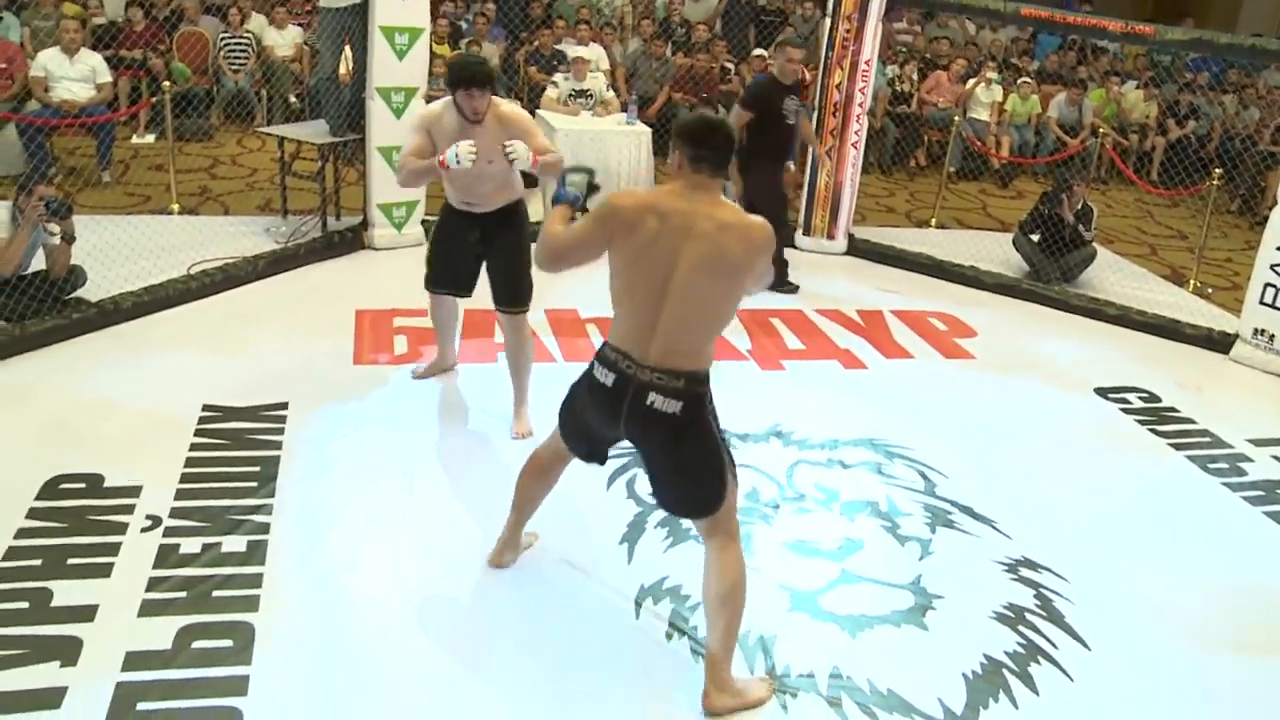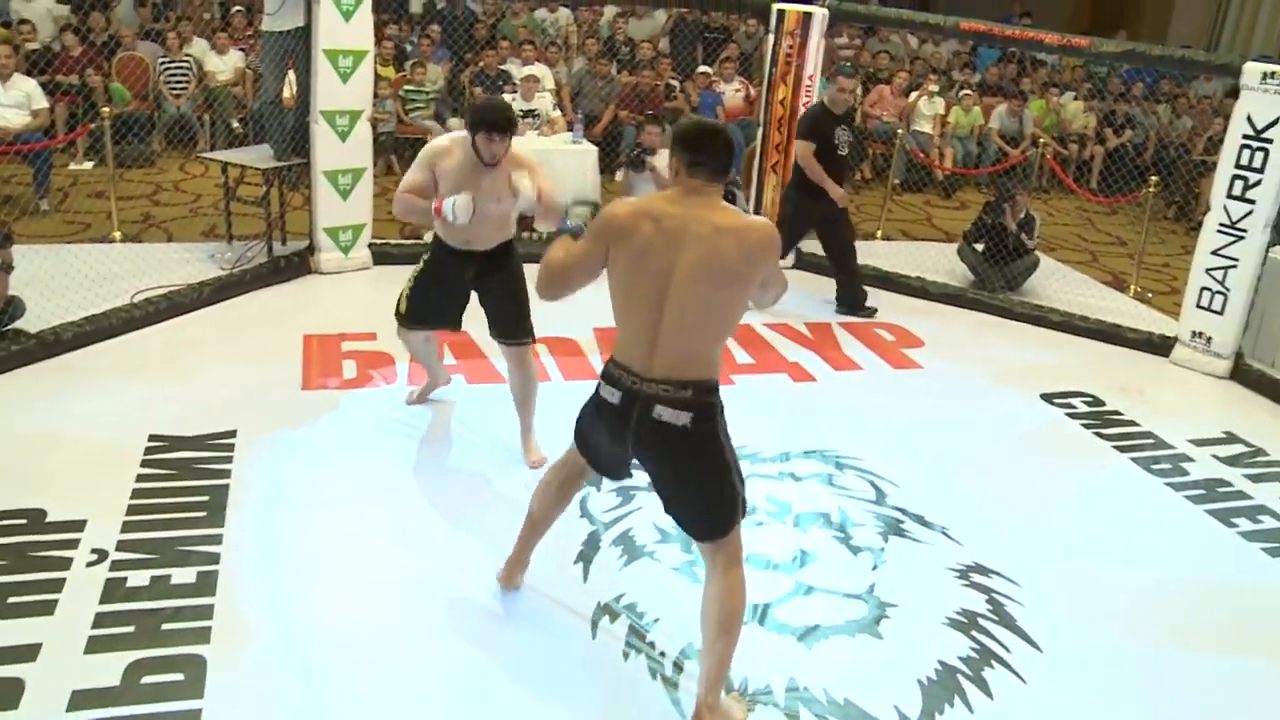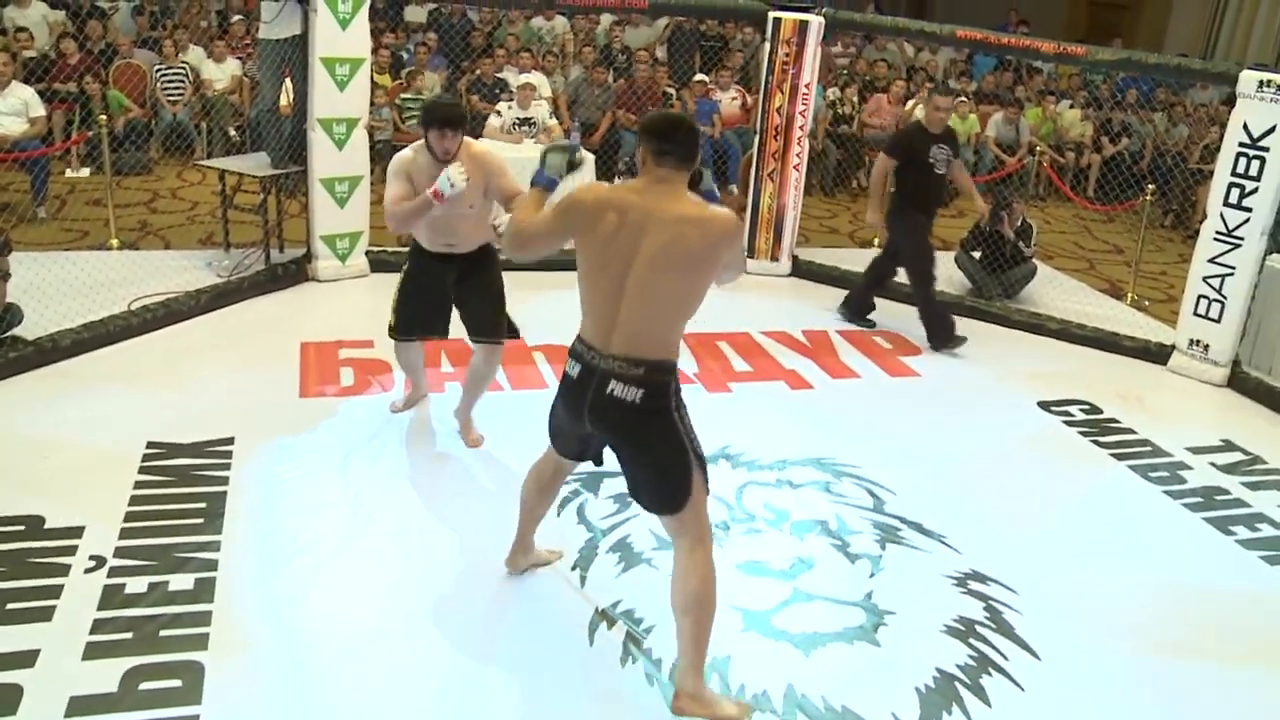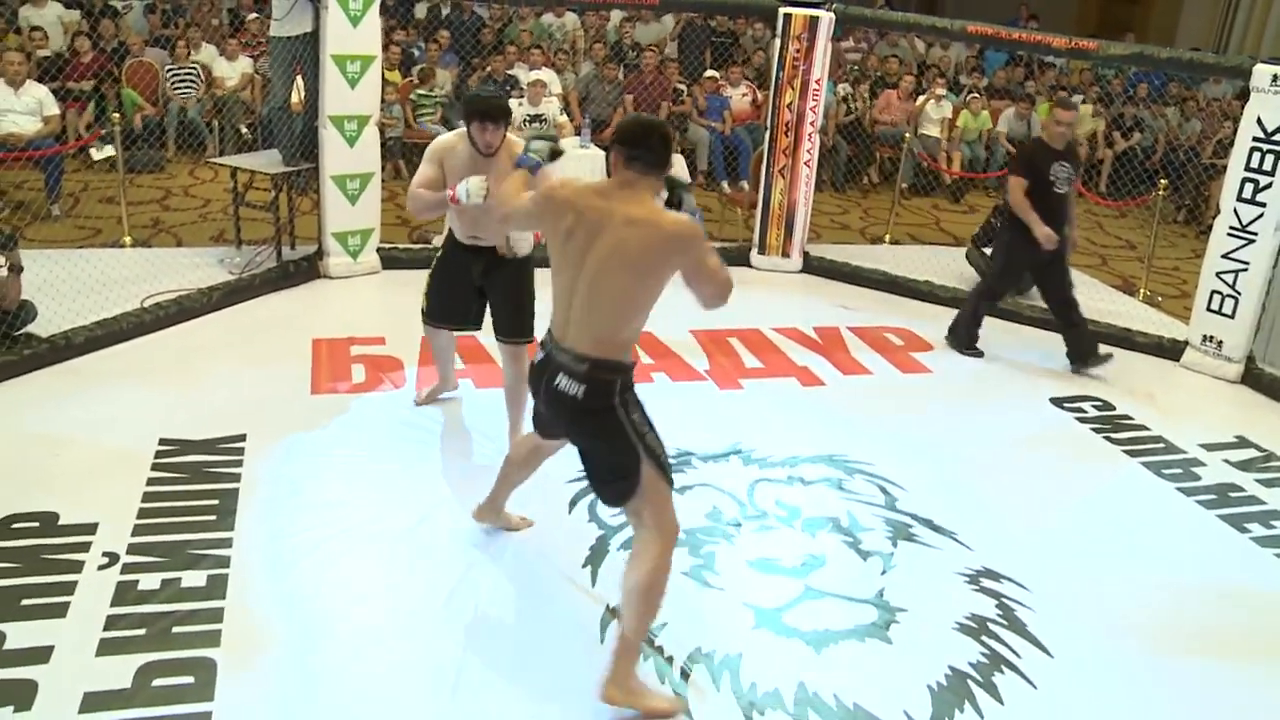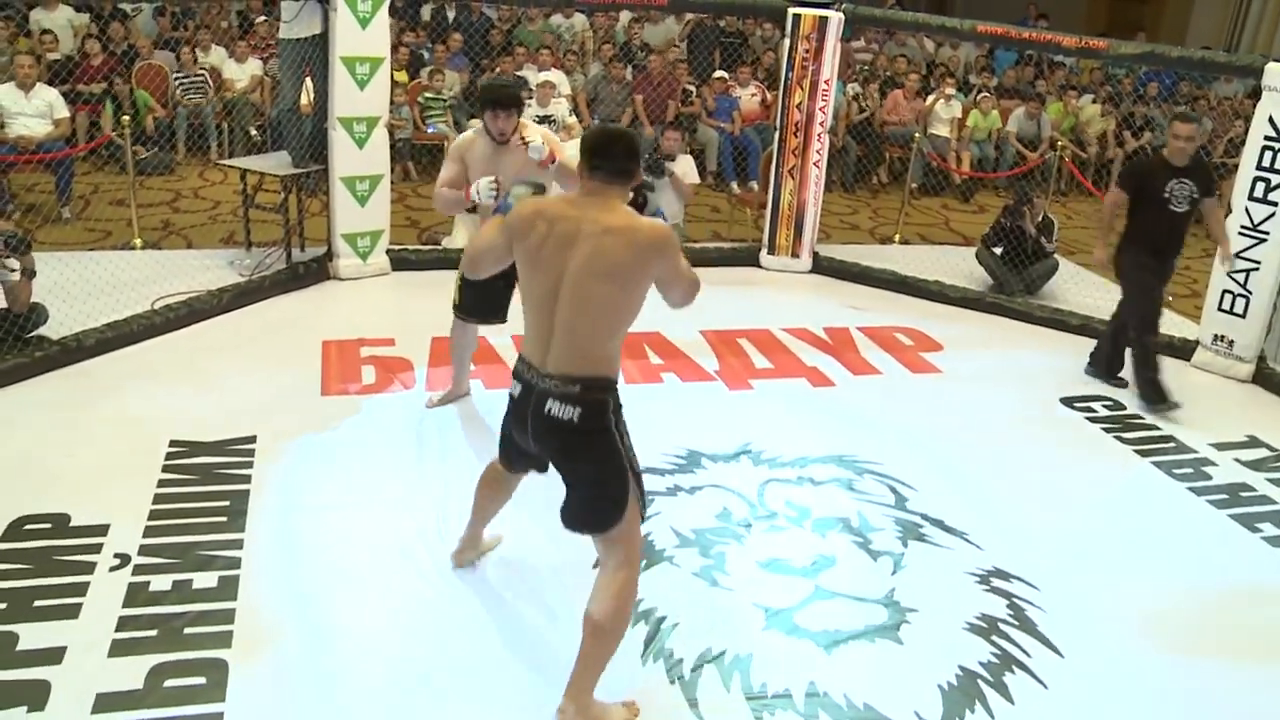
dt=0.5s
person 1, frame 1
left shoulder: (626, 208)
right shoulder: (755, 232)
left elbow: (548, 256)
left wrist: (564, 198)
left hip: (608, 381)
right hip: (678, 402)
left knee: (555, 448)
right knee: (723, 535)
left ankle: (507, 544)
person 1, frame 2
left shoulder: (623, 217)
right shoulder: (757, 235)
left elbow: (550, 285)
right elbow: (768, 298)
left wrist: (572, 229)
left hip: (616, 397)
right hip: (688, 415)
left knee: (571, 464)
right knee: (724, 557)
left ankle: (514, 566)
person 1, frame 3
left shoulder: (592, 201)
right shoulder: (720, 224)
left elbow: (515, 242)
left wrist: (543, 180)
left hip: (583, 374)
right hip: (646, 393)
left knee: (557, 457)
right knee: (694, 539)
left ankle: (521, 551)
person 1, frame 4
left shoulder: (564, 196)
right shoulder: (674, 229)
left elbow: (507, 205)
right elbow: (715, 295)
left wrist: (528, 163)
left hip: (550, 367)
right hip: (600, 389)
left knee: (547, 435)
right knee: (659, 530)
left ankle: (492, 508)
person 1, frame 5
left shoulder: (532, 216)
right shoulder: (649, 237)
left elbow: (473, 265)
right elbow: (683, 295)
left wrist: (500, 210)
left hip: (526, 395)
right hip: (586, 411)
left knee: (510, 464)
right knee: (622, 559)
left ankle: (470, 544)
person 2, frame 1
left shoulder: (512, 116)
right shoulder: (430, 117)
left elbow: (553, 163)
right elbow: (404, 176)
left wrist: (532, 160)
right wrist: (444, 162)
left hip: (505, 219)
right hip: (456, 216)
left knee: (512, 317)
right knee: (440, 291)
left ankle: (520, 406)
right ankle: (446, 356)
person 2, frame 2
left shoulder: (520, 163)
right shoulder: (438, 151)
left elbow: (554, 213)
right elbow: (400, 204)
left wrist: (533, 199)
right wrist: (441, 210)
left hip: (499, 257)
right hip: (447, 253)
left knee: (519, 349)
right knee: (410, 327)
left ankle: (527, 435)
right ankle: (437, 376)
person 2, frame 3
left shoulder: (484, 158)
right shoulder: (404, 163)
left elbow: (519, 200)
right elbow: (395, 222)
right wrist: (436, 194)
left hip: (478, 259)
right hip: (428, 259)
left knee: (490, 346)
right knee: (406, 339)
left ankle: (465, 412)
right ankle: (417, 388)
person 2, frame 4
left shoulder: (522, 155)
right shoulder: (443, 148)
right elbow: (414, 205)
left wrist: (530, 233)
right wrist: (455, 196)
left hip: (508, 255)
right hip: (459, 249)
left knee: (514, 346)
right knee: (435, 324)
left ankle: (517, 431)
right ankle: (446, 379)
person 2, frame 5
left shoulder: (538, 137)
right shoulder: (465, 145)
left elbow: (576, 186)
right elbow: (440, 199)
left wrist: (549, 160)
right wrist: (470, 195)
right knee: (465, 319)
right ankle: (458, 384)
person 3, frame 1
left shoulder: (795, 86)
right shoulder: (761, 87)
left elbow: (799, 118)
right elbow: (736, 122)
left wrist: (815, 145)
right wrist: (735, 162)
left hip: (776, 163)
right hip: (757, 165)
left knee: (755, 215)
right knee: (775, 219)
right ankle: (775, 276)
person 3, frame 2
left shoulder: (846, 117)
right shoulder: (813, 117)
right elbow: (804, 157)
left wrist: (837, 187)
right wrist: (831, 187)
left hip: (830, 197)
right hip: (803, 196)
left knee: (843, 248)
right knee: (779, 245)
left ankle: (852, 301)
person 3, frame 3
left shoulder: (950, 136)
right shoulder: (907, 136)
left elbow: (956, 168)
right elbow: (880, 169)
left wrist: (976, 198)
right wrist: (874, 209)
left hip: (925, 214)
right hip: (905, 214)
left knee: (889, 262)
right knee: (923, 273)
left ankle: (854, 306)
right ankle: (940, 335)
person 3, frame 4
left shoulder: (1072, 154)
right shoulder: (1029, 152)
right elbow: (1015, 194)
left wrist: (1071, 226)
right wrist: (1037, 227)
left hip: (1053, 237)
right hip: (1020, 236)
left knee: (1062, 296)
right knee: (993, 288)
left ankle: (1082, 353)
right ankle: (960, 336)
person 3, frame 5
left shoulder: (1201, 171)
right shoulder: (1144, 167)
left elbow: (1210, 206)
right elbow: (1112, 201)
left wrist: (1223, 242)
right wrist: (1102, 244)
left hip: (1165, 258)
right hip: (1135, 255)
left knee: (1131, 314)
right knee: (1145, 322)
left ankle: (1101, 364)
right ankle: (1152, 393)
